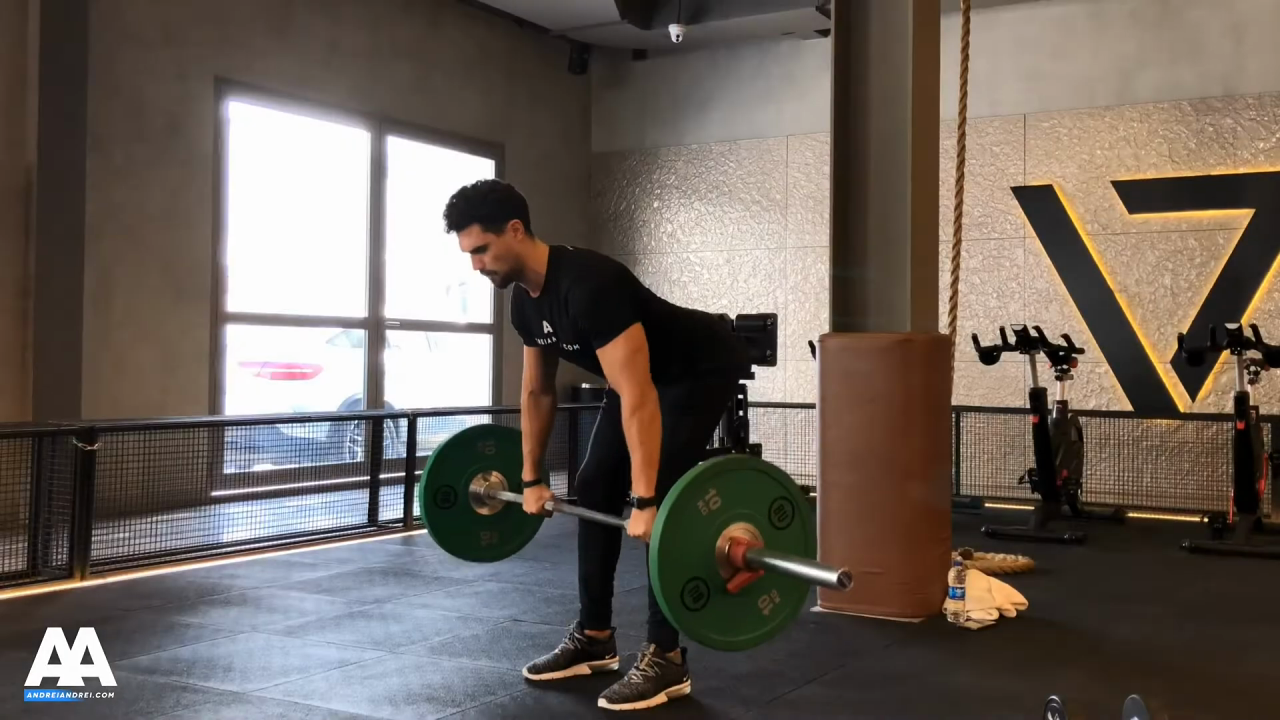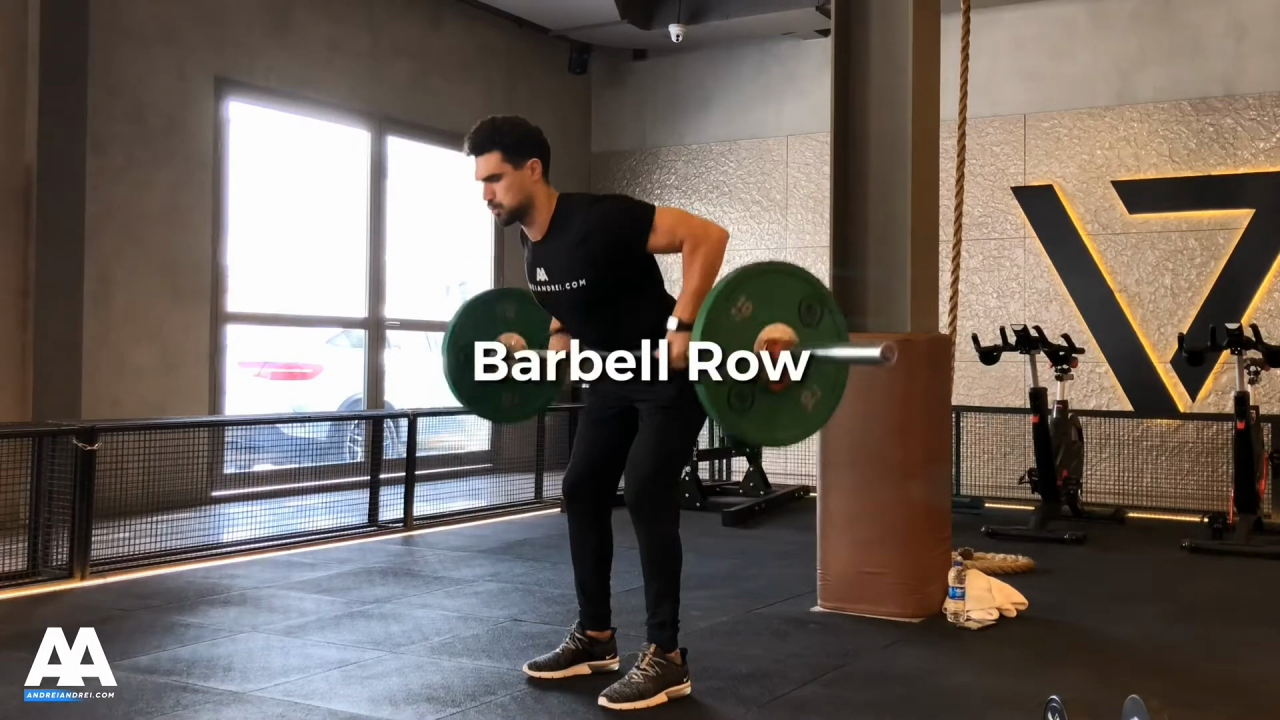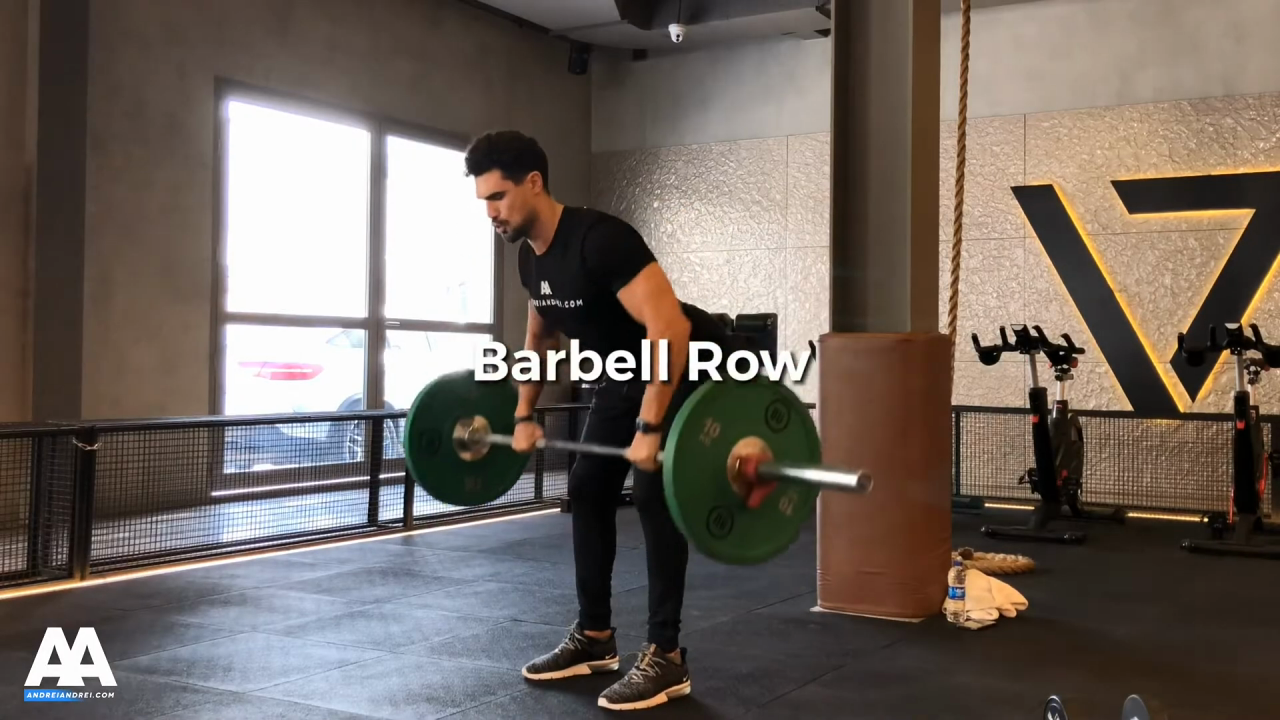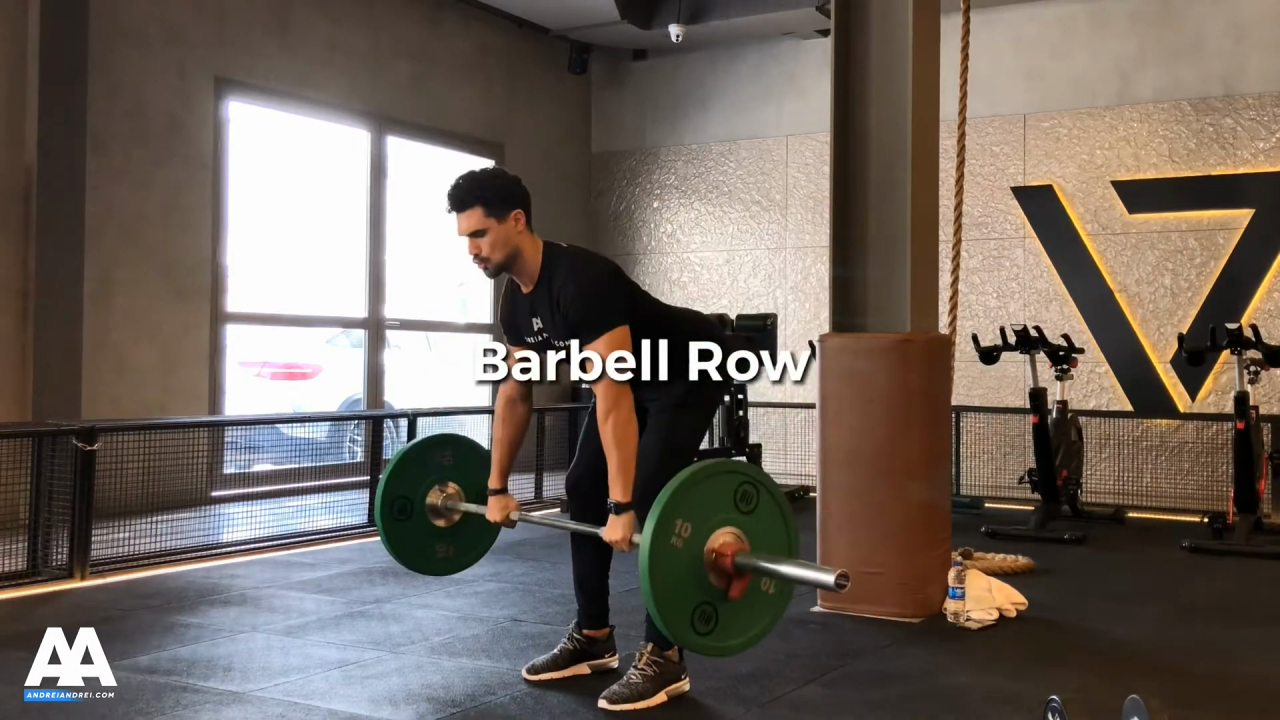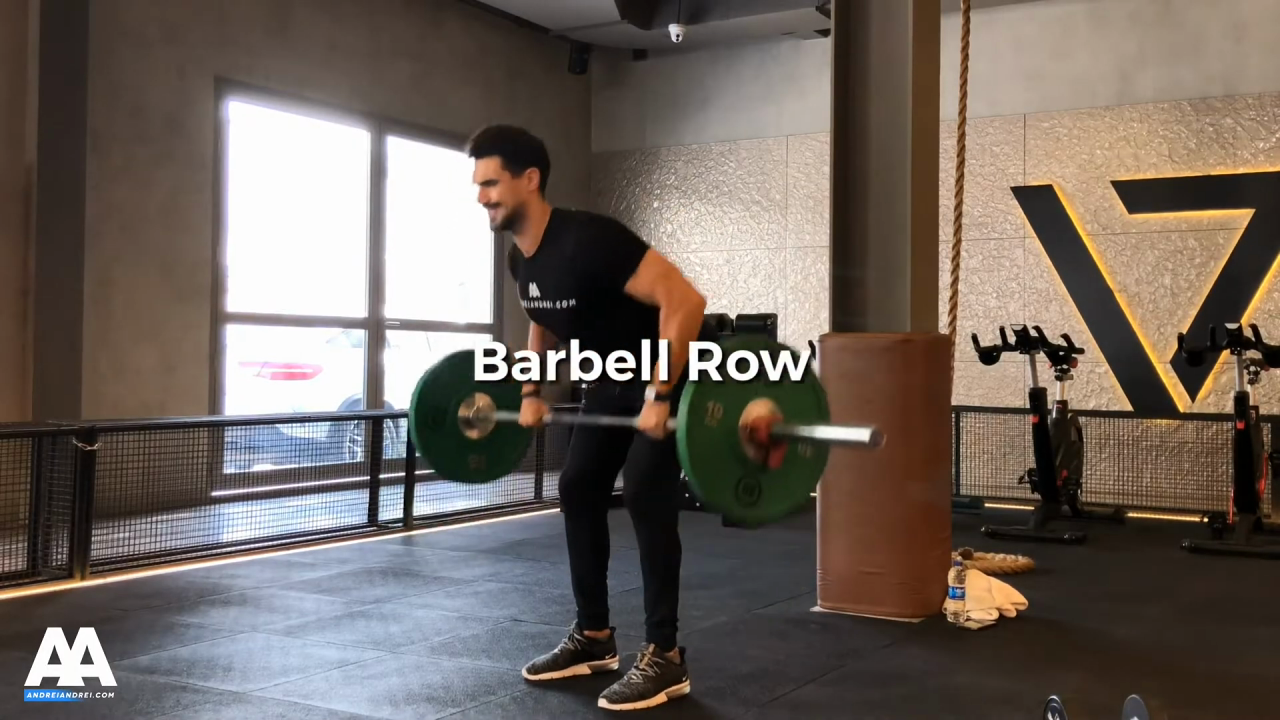
dt=0.5s
person 1, frame 1
left shoulder: (590, 285)
right shoulder: (525, 303)
left elbow: (639, 400)
right elbow: (537, 394)
left wrist: (645, 505)
right wrist: (532, 479)
left hip: (700, 369)
right hip: (642, 372)
left knee: (657, 503)
right knee: (594, 488)
left ankle: (665, 658)
right ankle: (594, 637)
person 1, frame 2
left shoulder: (597, 219)
right shoulder: (532, 240)
left elbow: (708, 237)
left wrist: (682, 328)
right wrist: (559, 334)
left hip: (673, 368)
right hip: (615, 371)
left knee: (646, 493)
right knee: (582, 489)
left ankle: (665, 657)
right ankle: (594, 636)
person 1, frame 3
left shoulder: (601, 240)
right shoulder: (530, 260)
left elbow: (670, 331)
right elbow: (537, 341)
left wrist: (649, 430)
right wrist: (525, 416)
left hip: (689, 365)
right hip: (624, 368)
left knee: (656, 493)
right knee: (587, 489)
left ankle: (665, 657)
right ankle: (594, 637)
person 1, frame 4
left shoulder: (583, 281)
right shoulder: (516, 300)
left elbow: (613, 401)
right elbow: (514, 394)
left wrist: (623, 509)
right wrist: (497, 488)
left hip: (688, 368)
right hip: (633, 374)
left knee: (651, 498)
right knee: (582, 489)
left ankle: (663, 658)
right ankle: (592, 636)
person 1, frame 5
left shoulder: (589, 240)
right shoulder: (521, 259)
left elbow: (684, 302)
left wrist: (660, 398)
right wrist: (531, 392)
left hip: (672, 366)
right hip: (614, 368)
left knee: (645, 493)
right knee: (578, 489)
left ankle: (664, 659)
right ankle: (593, 637)
